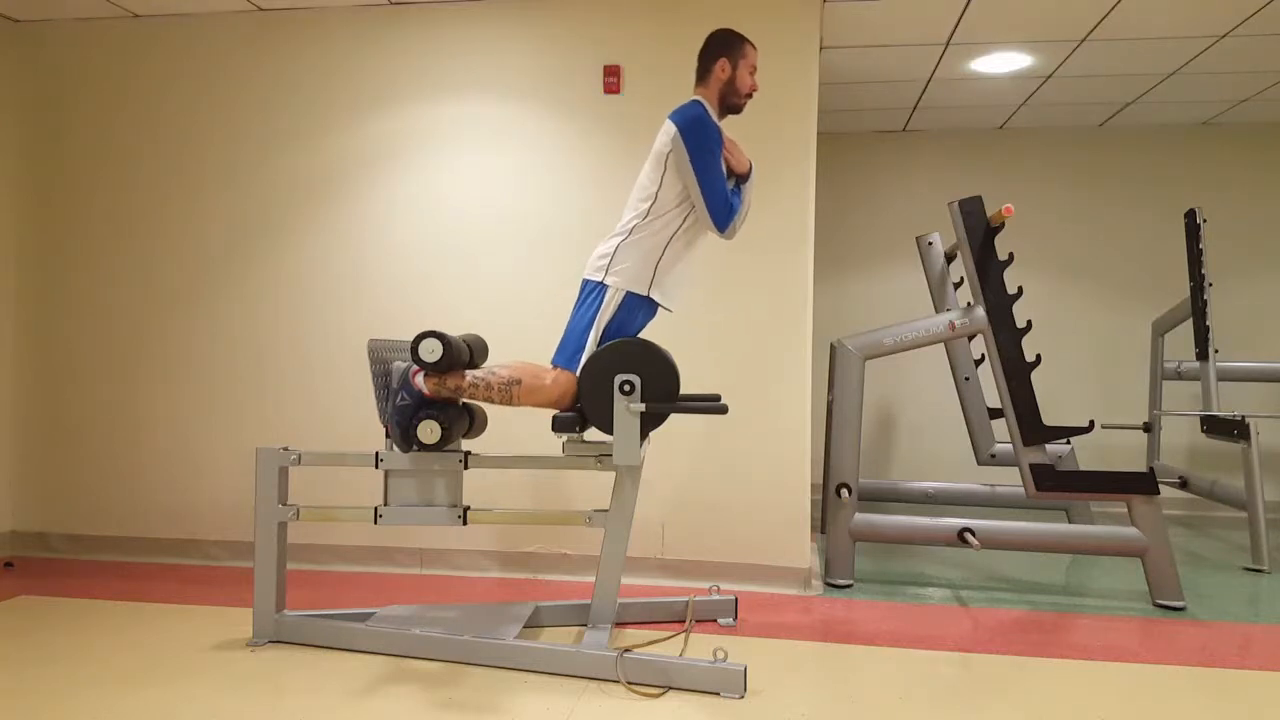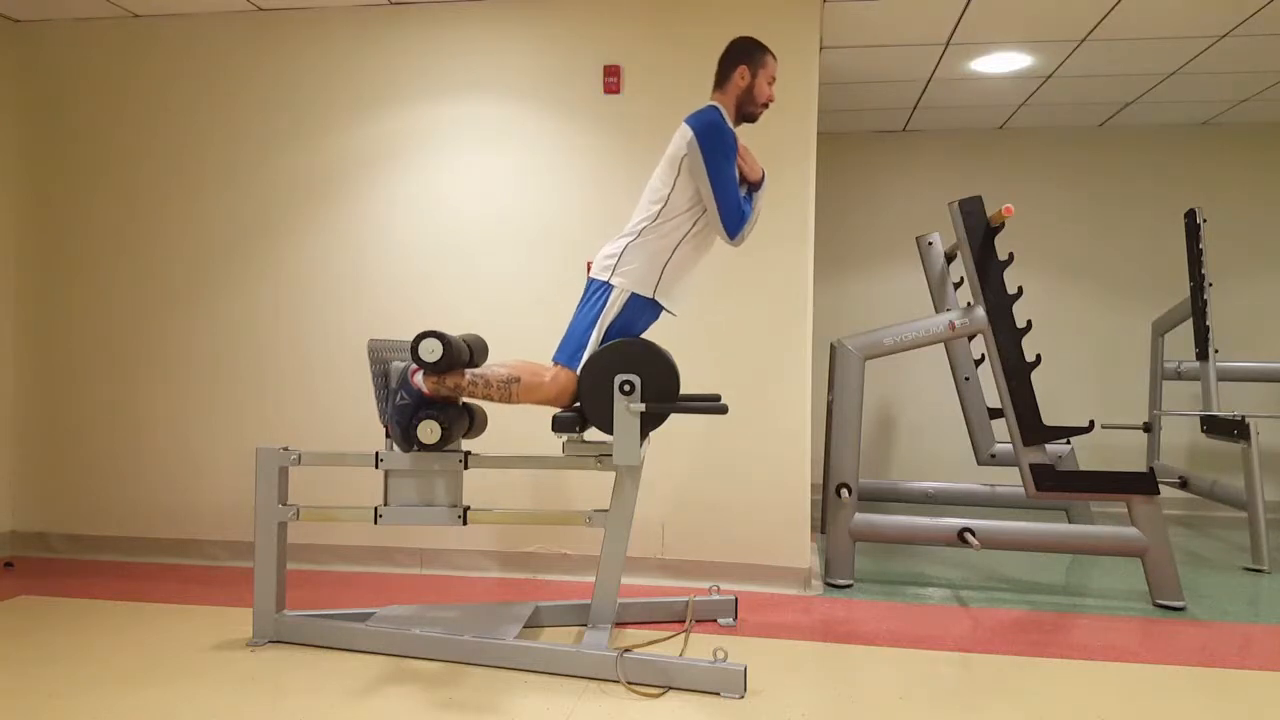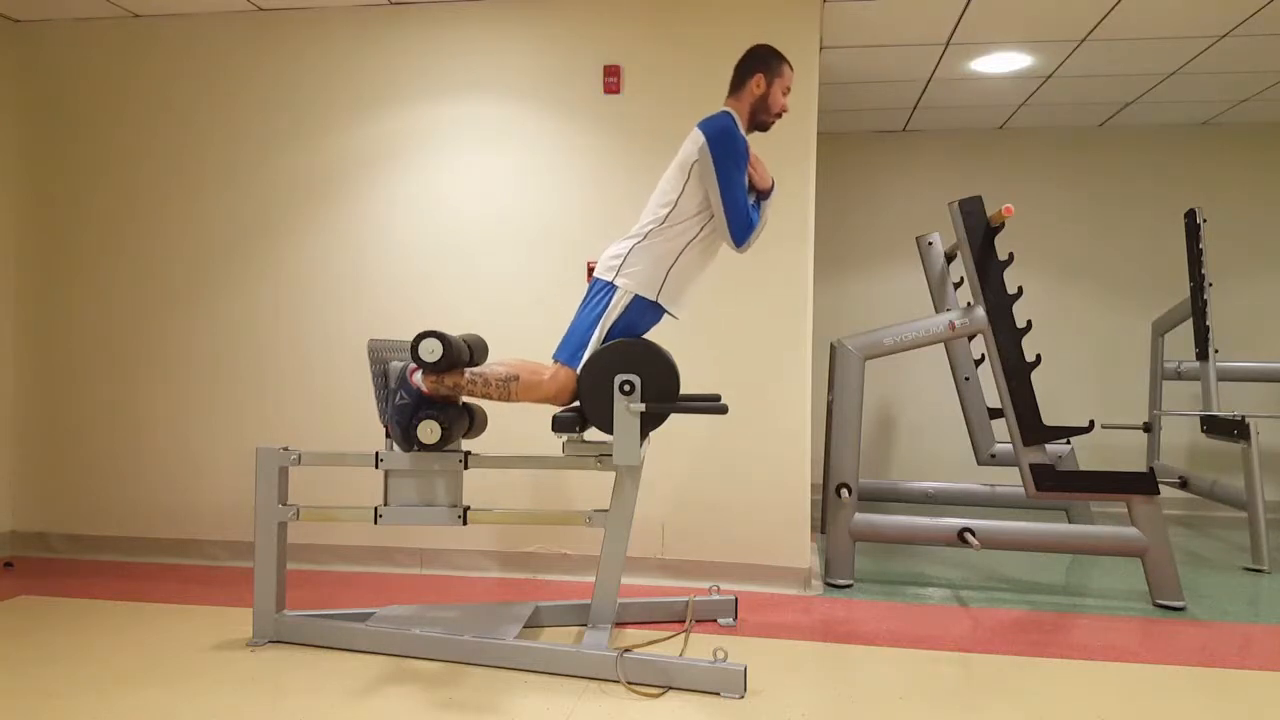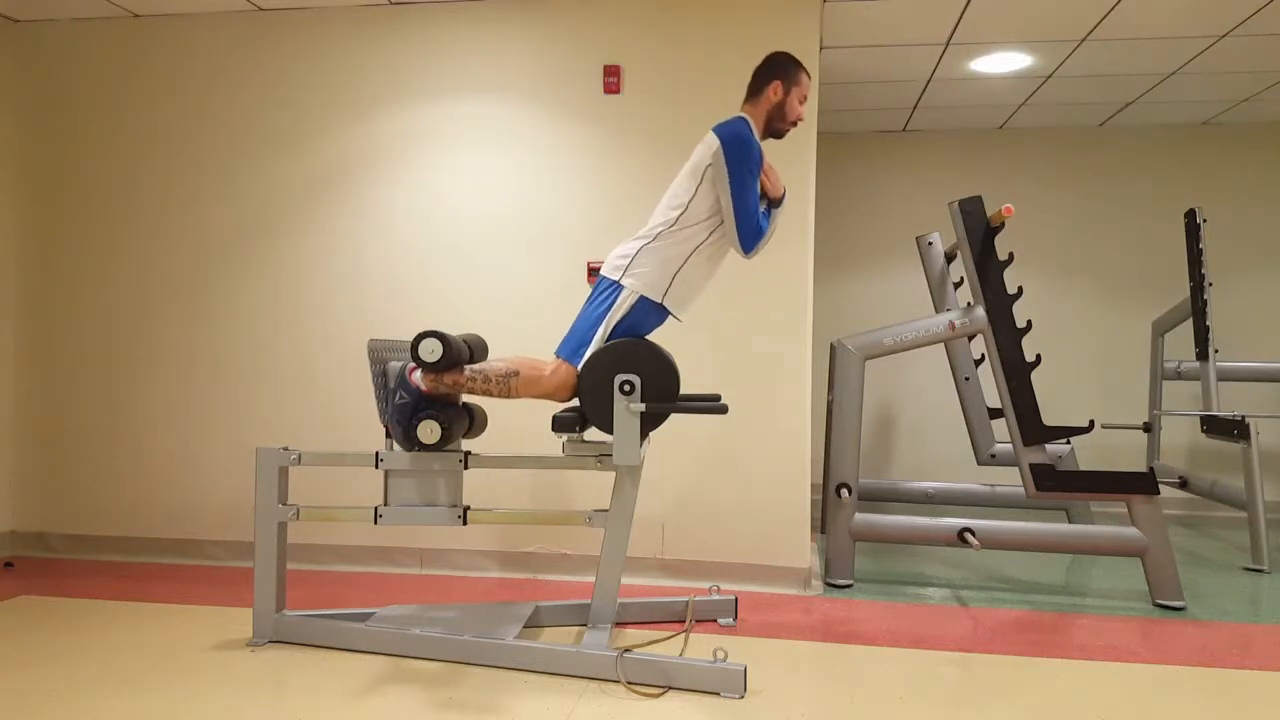
dt=0.2s
person 1, frame 1
left shoulder: (701, 128)
right shoulder: (697, 123)
left elbow: (728, 224)
right elbow: (722, 221)
left wrist: (742, 174)
right wrist: (736, 180)
left hip: (635, 284)
right hip: (623, 279)
left knee: (564, 383)
right knee: (560, 387)
left ankle: (433, 378)
right ankle: (422, 382)
person 1, frame 2
left shoulder: (714, 133)
right shoulder: (713, 128)
left elbow: (737, 229)
right elbow: (732, 228)
left wrist: (754, 182)
right wrist: (749, 187)
left hip: (638, 284)
right hip: (629, 280)
left knee: (564, 382)
right knee: (560, 385)
left ankle: (435, 378)
right ankle: (423, 381)
person 1, frame 3
left shoulder: (724, 138)
right shoulder: (725, 134)
left elbow: (742, 235)
right elbow: (738, 235)
left wrist: (762, 191)
right wrist: (759, 194)
left hip: (642, 287)
right hip: (633, 282)
left knee: (564, 380)
right knee: (559, 383)
left ankle: (437, 377)
right ankle: (423, 380)
person 1, frame 4
left shoulder: (737, 142)
right shoulder: (739, 140)
left elbow: (749, 238)
right elbow: (747, 240)
left wrist: (773, 199)
right wrist: (769, 203)
left hip: (645, 285)
right hip: (640, 282)
left knee: (564, 376)
right knee: (560, 379)
left ankle: (435, 374)
right ankle: (424, 379)
